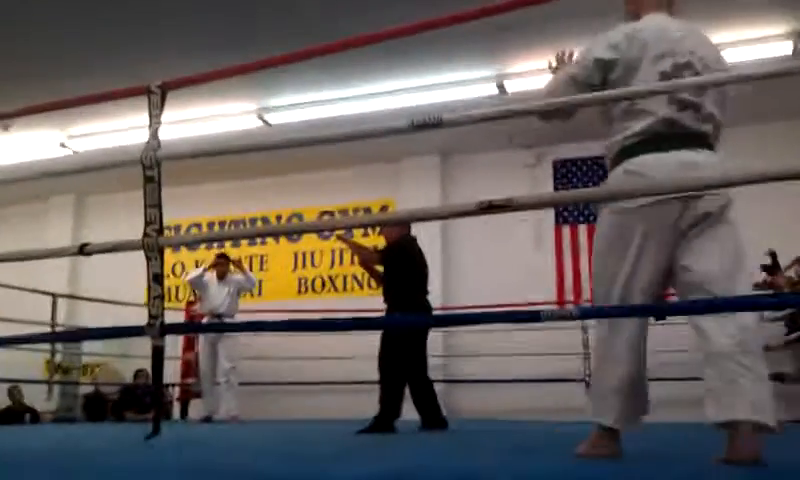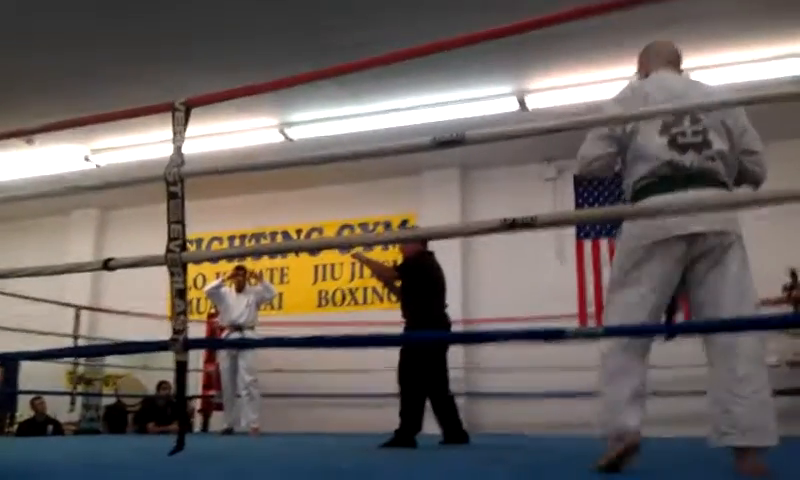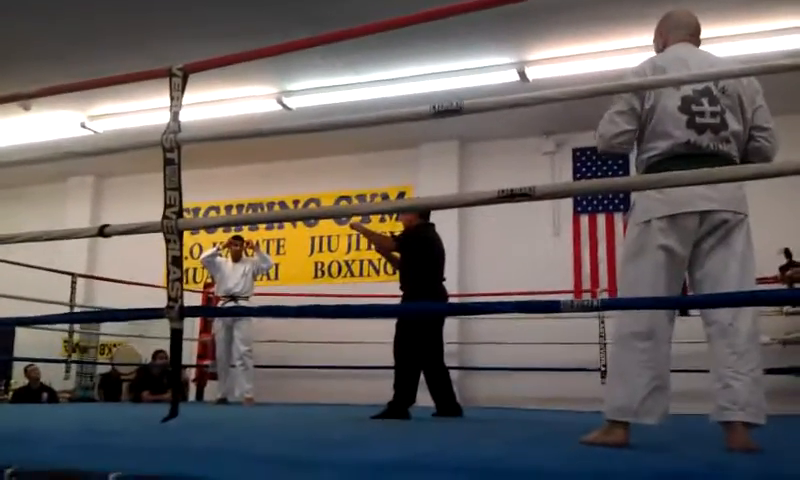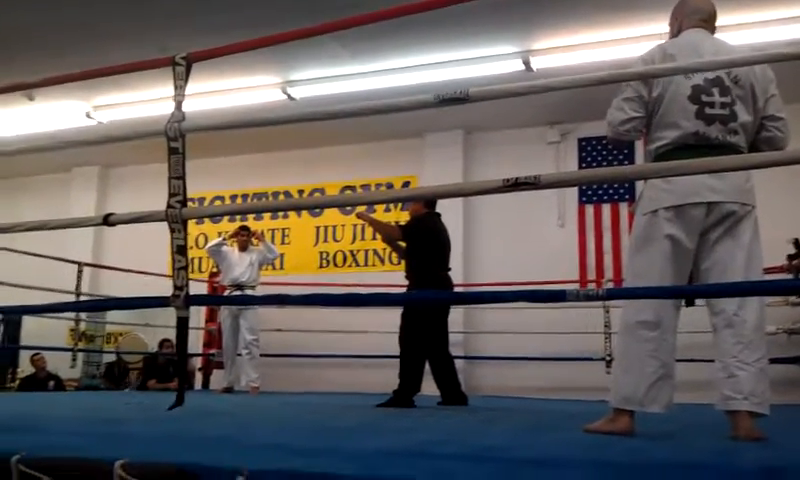
dt=1s
person 1, frame 1
left shoulder: (621, 39)
right shoulder: (709, 47)
left elbow: (555, 104)
left wrist: (562, 74)
left hip: (644, 176)
right hip: (703, 171)
left knee: (621, 306)
right knee: (723, 300)
left ankle: (608, 431)
right ankle: (743, 429)
person 1, frame 2
left shoulder: (631, 96)
right shoulder: (720, 99)
left elbow: (591, 163)
right elbow: (755, 169)
left wrist: (628, 158)
left hip: (656, 216)
right hip: (714, 215)
left knee: (627, 325)
right knee: (733, 331)
left ankle: (624, 429)
person 1, frame 3
left shoulder: (647, 71)
right shoulder: (739, 76)
left elbow: (611, 139)
right elbow: (764, 146)
left hip: (666, 197)
right hip: (724, 197)
left knee: (643, 310)
right knee: (732, 310)
left ankle: (619, 423)
right ankle: (738, 425)
person 1, frame 4
left shoulder: (656, 58)
right shoulder: (752, 63)
left elbow: (620, 125)
right elbow: (776, 136)
left hip: (673, 187)
right hip: (732, 187)
left knee: (649, 300)
right knee: (738, 301)
left ankle: (624, 411)
right ankle: (743, 413)
person 2, frame 1
left shoulder: (403, 247)
right shoulder: (406, 251)
left elbow: (373, 257)
right elbow: (392, 282)
left wrist: (347, 241)
right wrist: (370, 269)
left hip: (405, 317)
right hip: (412, 317)
left knee: (392, 367)
right knee: (415, 370)
left ankle: (385, 420)
right ankle: (433, 418)
person 2, frame 2
left shoulder: (419, 262)
right shoulder: (426, 265)
left elbow: (390, 273)
right elbow: (411, 296)
left wrist: (363, 259)
right wrist: (388, 285)
left hip: (424, 331)
right hip: (432, 331)
left knee: (412, 383)
right knee: (435, 385)
left ankle: (406, 435)
right ankle: (455, 433)
person 2, frame 3
left shoulder: (418, 234)
right shoulder: (428, 236)
left elbow: (388, 243)
right elbow: (410, 266)
left wrist: (361, 229)
right wrist: (386, 255)
left hip: (420, 302)
right hip: (431, 302)
left knee: (407, 353)
right knee: (430, 356)
left ankle: (399, 406)
right ankle: (448, 406)
person 2, frame 4
left shoulder: (424, 223)
right shoulder: (434, 226)
left elbow: (394, 232)
right elbow: (416, 255)
left wrist: (367, 218)
right wrist: (392, 244)
left hip: (425, 291)
right hip: (436, 291)
left knee: (412, 342)
right knee: (435, 345)
left ankle: (404, 395)
right ankle: (453, 395)
person 3, frame 1
left shoulder: (235, 280)
right shoulder: (206, 280)
left elbow: (252, 284)
right elbow: (190, 279)
left wrist: (241, 269)
right wrist: (207, 268)
right hip: (208, 325)
left knee: (227, 369)
right knee: (206, 371)
left ankle: (231, 412)
right ankle: (210, 411)
person 3, frame 2
left shoulder: (254, 293)
right shoulder: (224, 293)
left elbow: (271, 294)
right elbow: (208, 291)
left wrist: (259, 280)
right wrist: (225, 279)
left hip: (246, 338)
right hip: (228, 337)
left knee: (248, 381)
right knee: (227, 383)
left ankle: (253, 423)
right ankle: (230, 423)
person 3, frame 3
left shoulder: (251, 263)
right shoulder: (220, 263)
left elbow: (268, 264)
right elbow: (204, 259)
left wrist: (256, 249)
right wrist: (221, 248)
right hip: (223, 308)
left knee: (243, 351)
right knee: (222, 354)
left ankle: (247, 393)
right ankle: (223, 393)
person 3, frame 4
left shoulder: (257, 253)
right shoulder: (226, 253)
left elbow: (274, 255)
right elbow: (210, 248)
left wrist: (262, 240)
right wrist: (227, 238)
left knee: (250, 340)
right knee: (228, 343)
left ankle: (253, 382)
right ankle: (229, 382)
